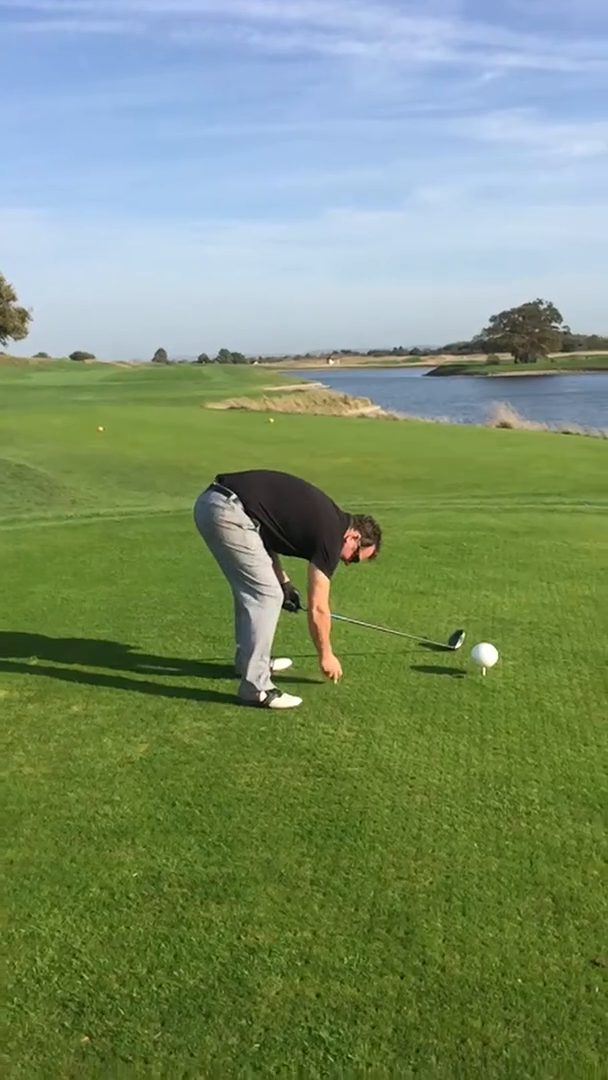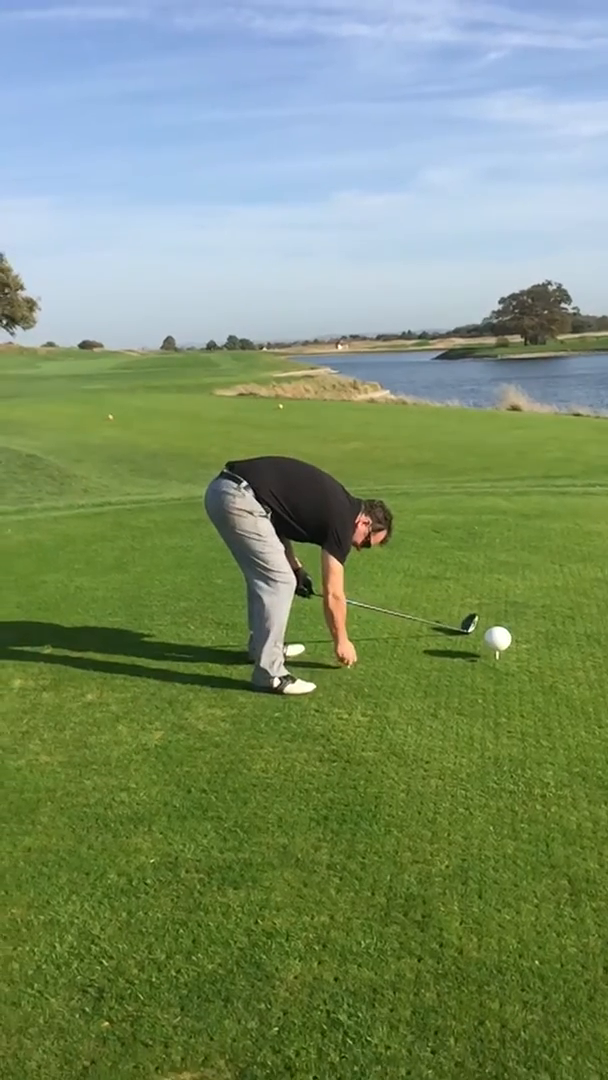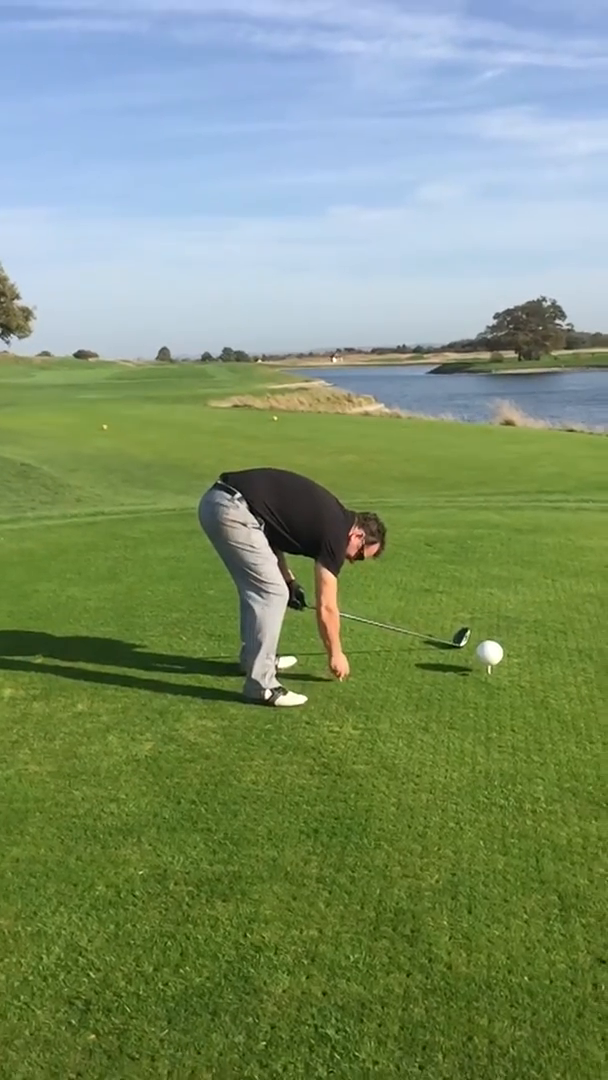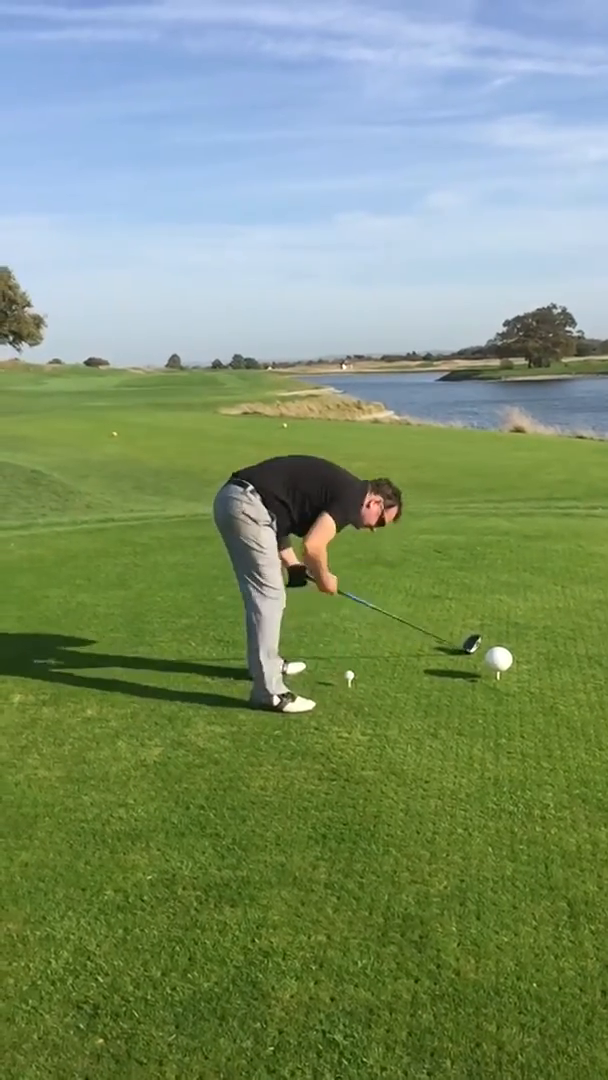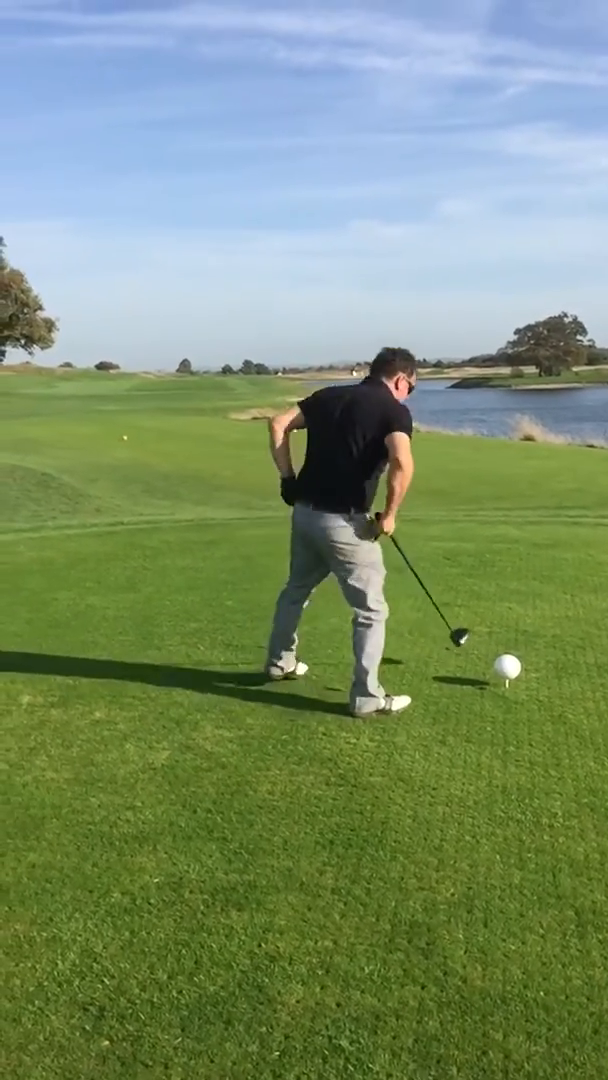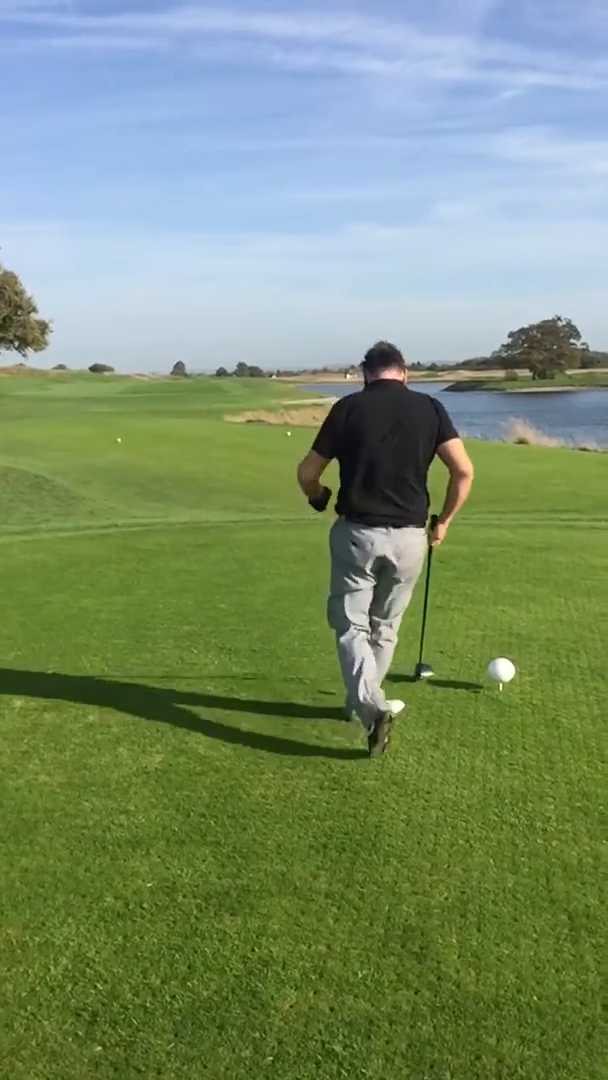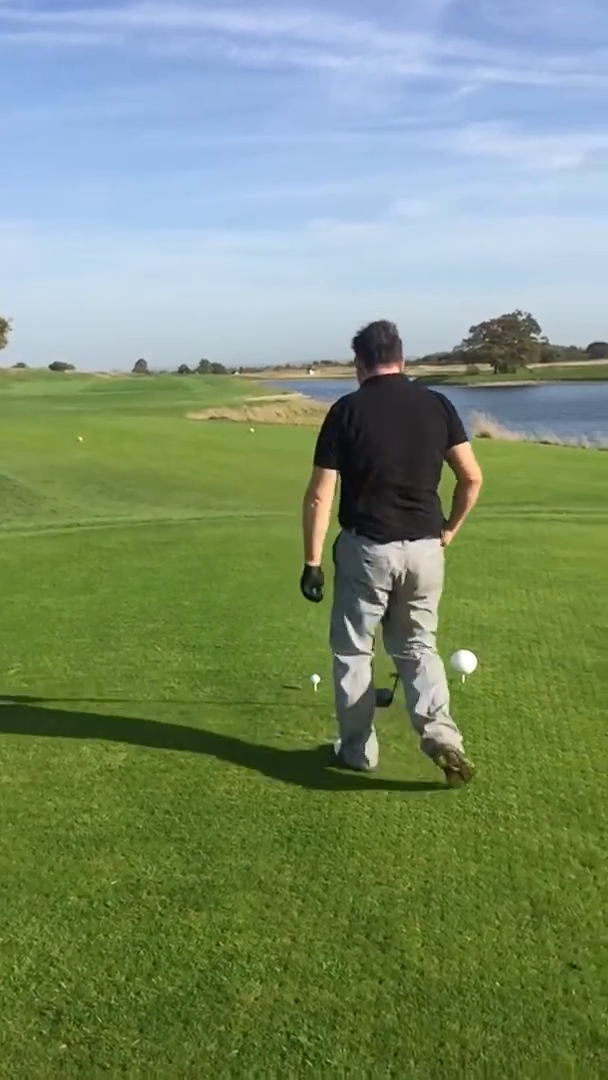
dt=0.5s
person 1, frame 1
left shoulder: (323, 516)
right shoulder: (330, 533)
right elbow: (317, 608)
left wrist: (283, 583)
right wrist: (326, 656)
left hip: (211, 501)
right hip: (228, 511)
left knee: (251, 588)
right knee: (266, 595)
left ankle: (249, 658)
right ankle: (256, 687)
person 1, frame 2
left shoulder: (335, 503)
right shoulder: (341, 519)
right elbow: (333, 594)
left wrist: (295, 567)
right wrist: (342, 641)
left hip: (222, 490)
right hip: (238, 498)
left knee: (264, 574)
right knee: (279, 582)
left ankle: (263, 644)
right ankle: (269, 673)
person 1, frame 3
left shoulder: (329, 516)
right shoulder: (334, 532)
right elbow: (326, 607)
left wrist: (288, 580)
right wrist: (336, 654)
left hip: (216, 500)
right hip: (231, 510)
left knee: (256, 586)
right knee: (272, 593)
left ankle: (254, 656)
right ankle: (260, 685)
person 1, frame 4
left shoulder: (343, 487)
right shoulder: (350, 498)
right elbow: (313, 545)
left wrist: (291, 564)
right wrist: (324, 577)
left hip: (231, 498)
right hip: (246, 504)
left knee: (262, 589)
right knee: (269, 594)
left ankle: (264, 663)
right ankle: (268, 691)
person 1, frame 5
left shoulder: (328, 396)
right shoulder: (393, 410)
left elbow: (277, 425)
right elbow: (402, 463)
left wrist: (286, 476)
right wrist: (389, 513)
left hip: (306, 513)
right hip: (347, 522)
left knee: (297, 589)
right knee: (370, 611)
left ankle: (279, 661)
right ankle: (367, 697)
person 1, frame 6
left shoulder: (348, 407)
right shoulder: (430, 408)
left elbow: (307, 472)
right elbow: (463, 471)
left wrist: (318, 496)
right wrist: (444, 520)
left hip: (356, 533)
right hip: (408, 536)
left knee: (350, 627)
right knee: (385, 626)
left ankle: (368, 706)
right ankle: (370, 705)
person 1, frame 7
left shoulder: (347, 411)
right shoulder: (438, 406)
left elbow: (321, 494)
right elbow: (471, 479)
left wrist: (312, 562)
right wrist: (449, 528)
left hip: (366, 550)
right hip: (423, 548)
left knee: (353, 653)
right knee: (418, 646)
left ankle: (358, 750)
right ankle: (439, 731)
